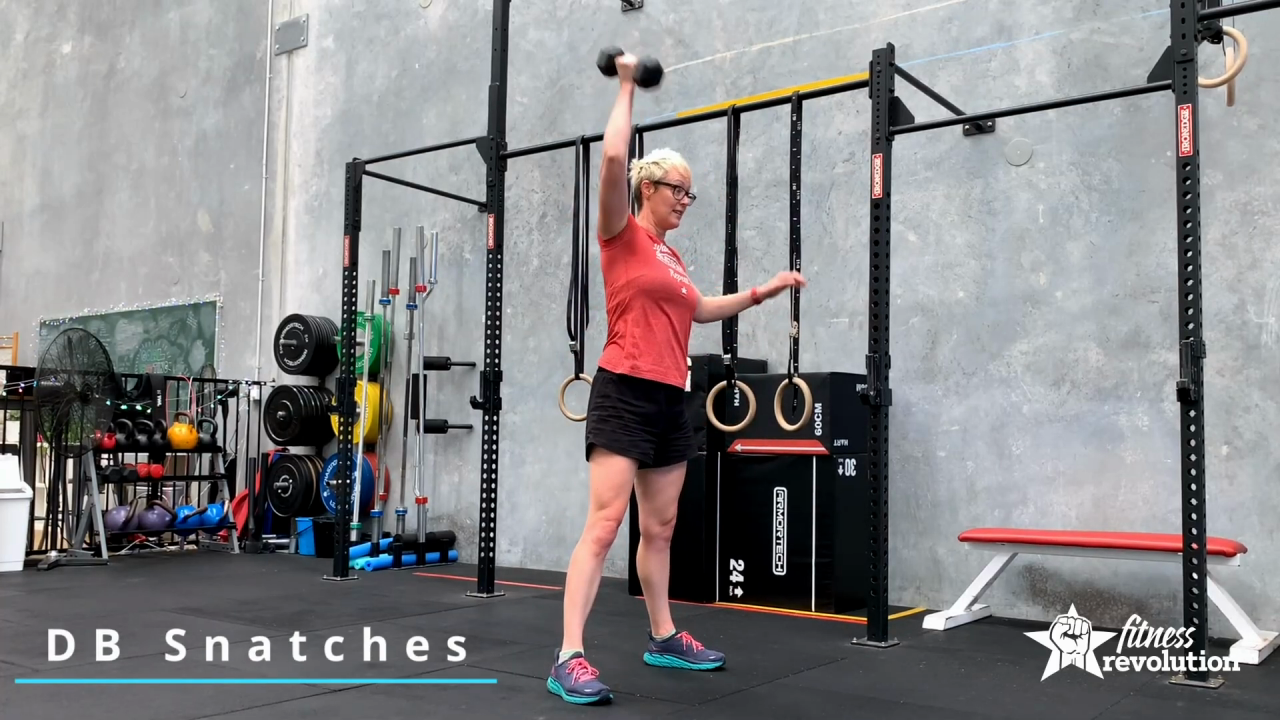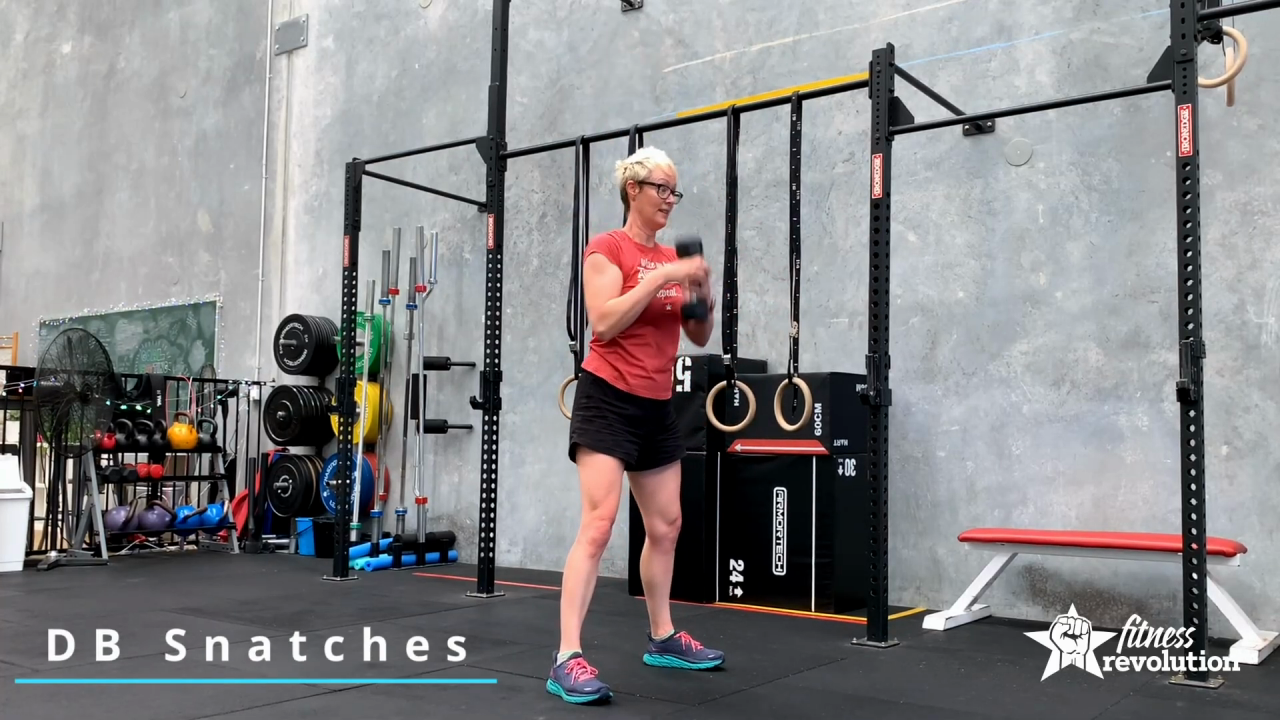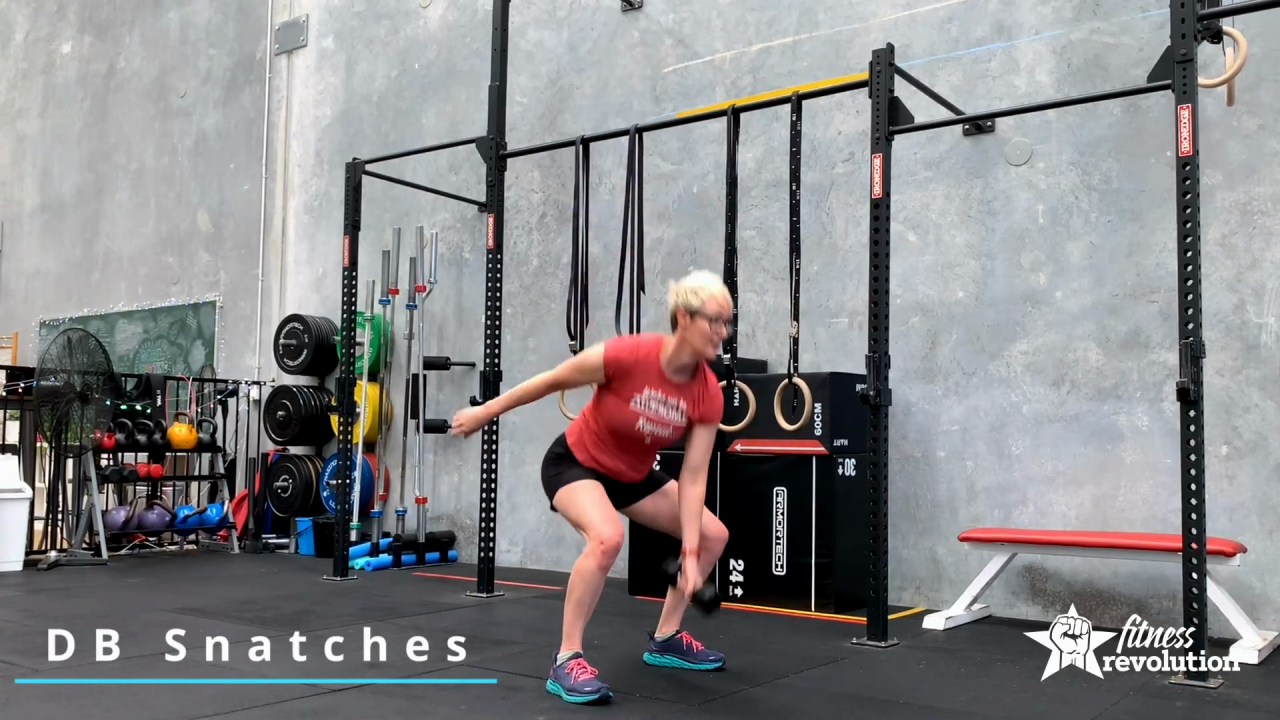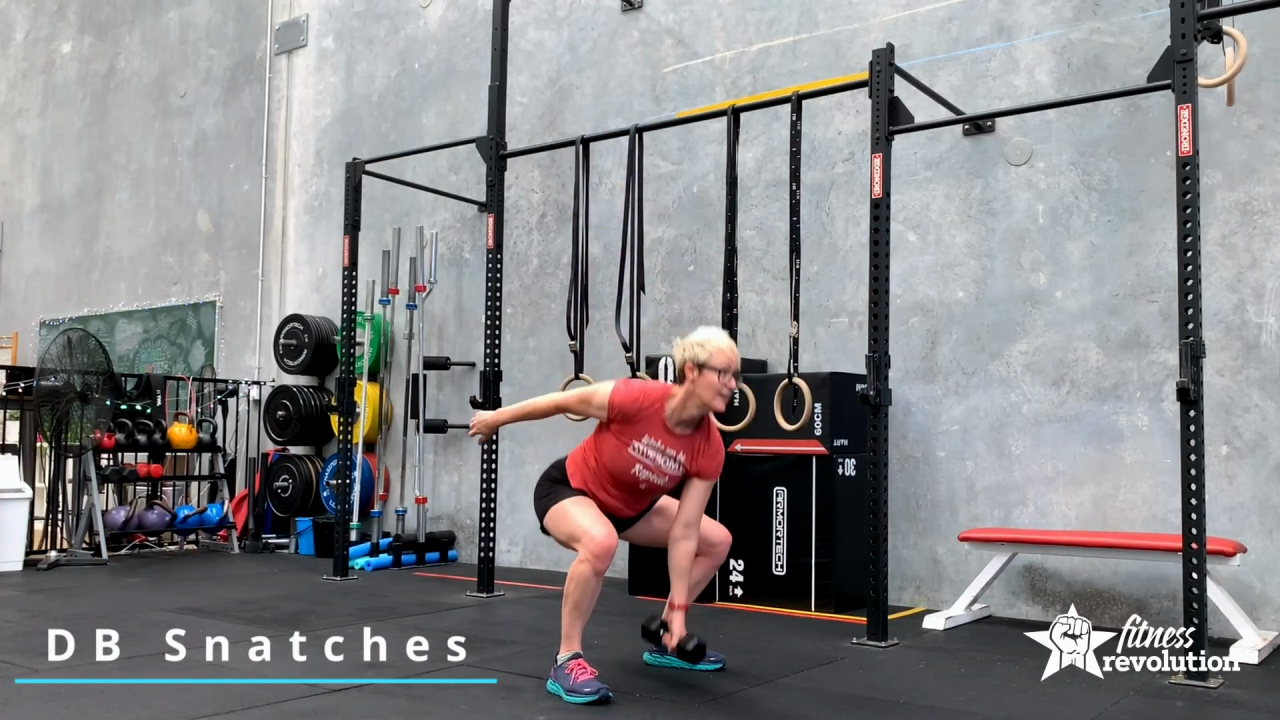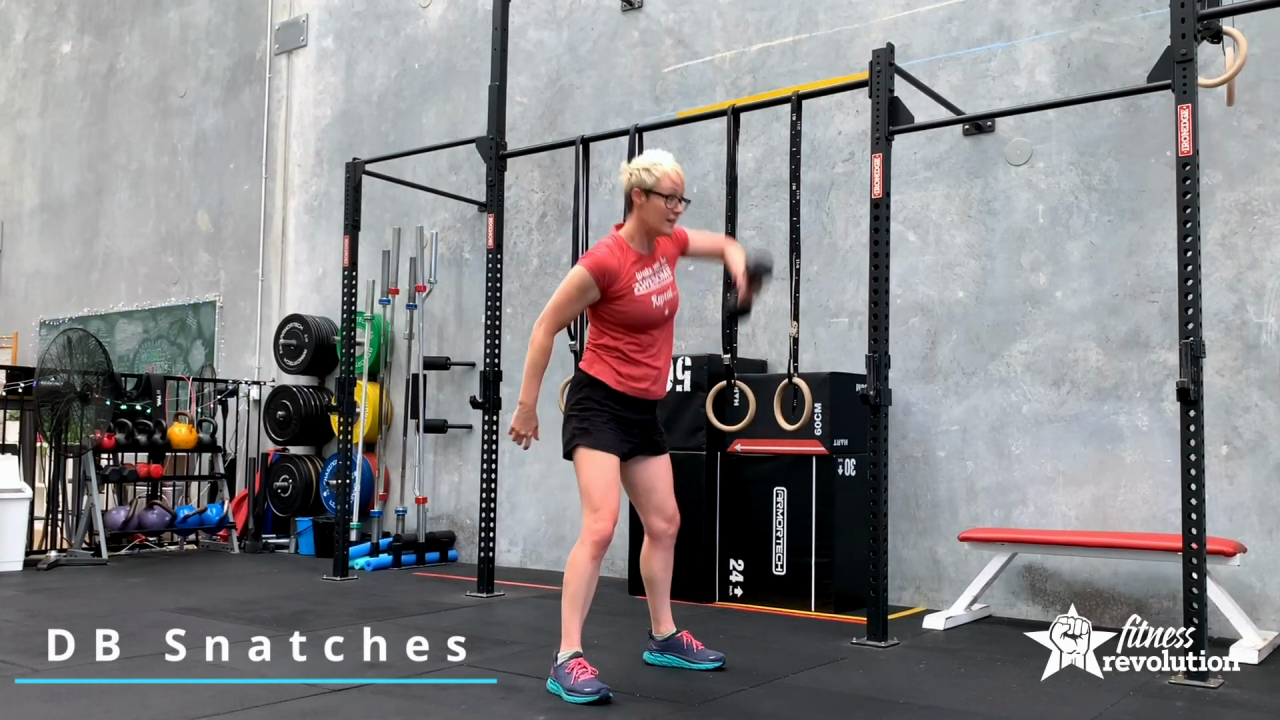
dt=0.4s
person 1, frame 1
left shoulder: (672, 254)
right shoulder: (621, 233)
left elbow: (702, 311)
right elbow: (611, 162)
left wrist: (766, 291)
right wrist: (625, 87)
left hip: (670, 400)
right hip: (623, 394)
left knee: (658, 528)
right knee: (603, 525)
left ankle: (664, 637)
right ankle: (569, 658)
person 1, frame 2
left shoulder: (676, 262)
right shoulder: (607, 250)
left elbow: (700, 335)
right elbow: (601, 324)
left wrist: (699, 295)
right wrist: (660, 285)
left hip: (656, 409)
right hip: (606, 403)
left knee: (664, 528)
right knee: (598, 528)
left ankle: (662, 638)
right ankle: (566, 658)
person 1, frame 3
left shoulder: (709, 398)
right shoulder: (627, 355)
left elbow: (692, 481)
right elbow: (551, 381)
left wrist: (690, 554)
right wrist: (486, 411)
left hip: (635, 478)
right hip: (575, 466)
left knee: (714, 537)
right knee: (608, 537)
left ankle: (665, 636)
right ankle: (567, 659)
person 1, frame 4
left shoulder: (709, 447)
right shoulder: (632, 400)
left elbow: (683, 532)
right elbow: (559, 402)
left wrist: (677, 611)
right wrist: (496, 418)
right hip: (566, 490)
left knee: (717, 541)
right knee: (600, 543)
left ankle: (665, 641)
right ankle: (567, 660)
person 1, frame 5
left shoulder: (667, 242)
right shoulder: (603, 261)
left elbow: (718, 243)
right elbow: (546, 328)
left wrist: (738, 263)
right wrist: (526, 404)
left hip: (644, 407)
right hip: (599, 401)
left knee: (663, 524)
right knee: (600, 527)
left ankle: (664, 637)
right ankle: (568, 660)
